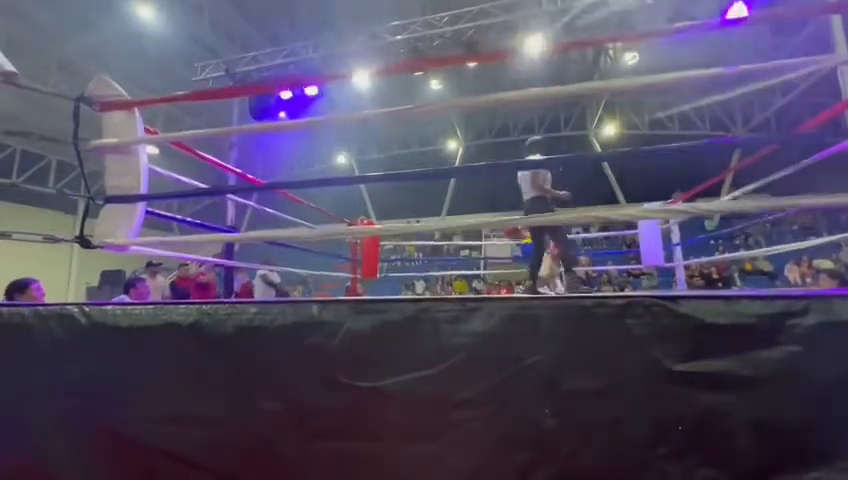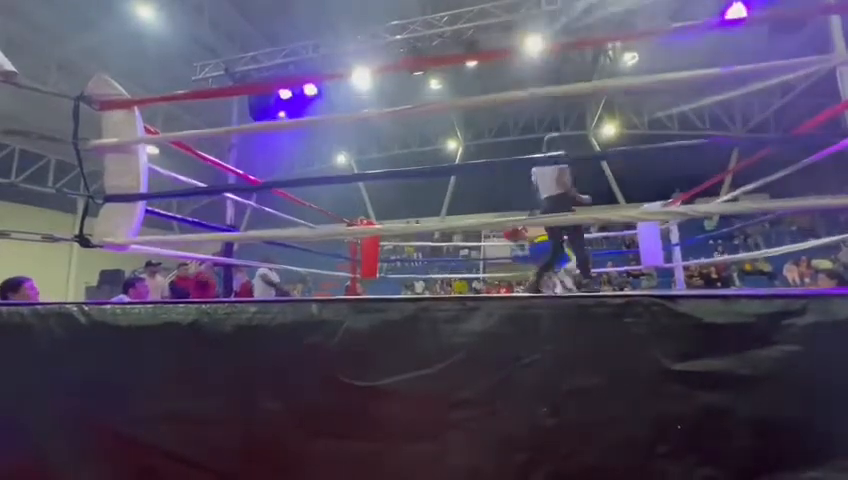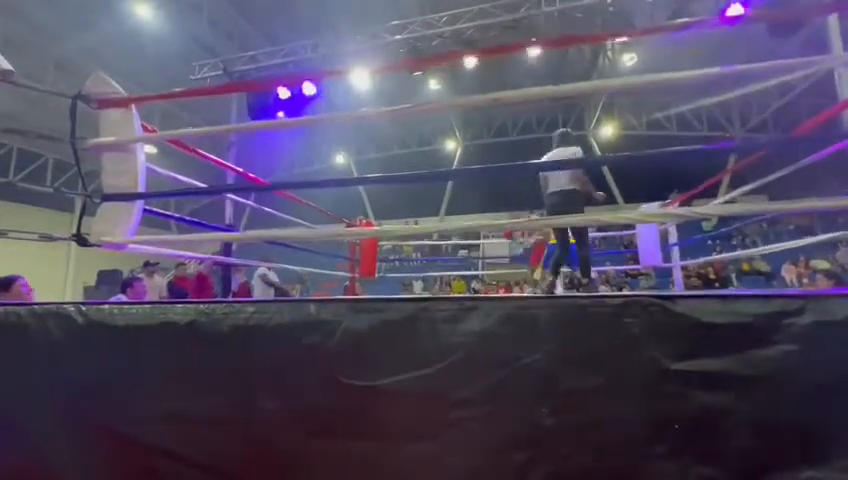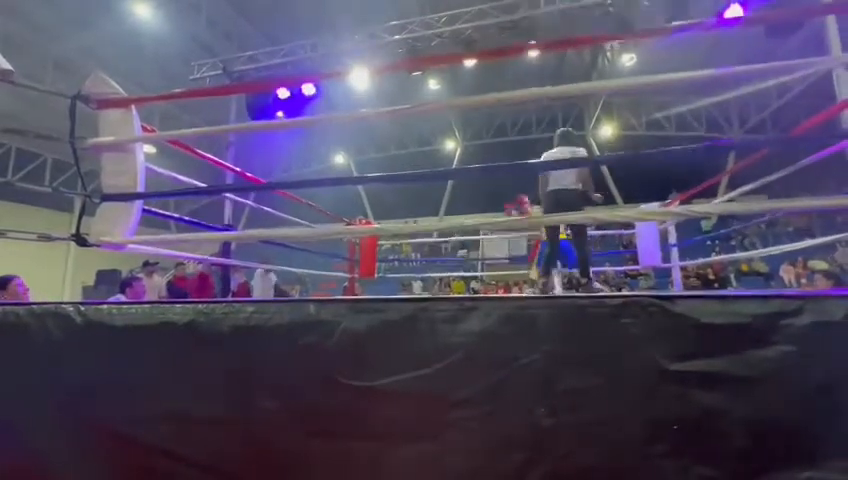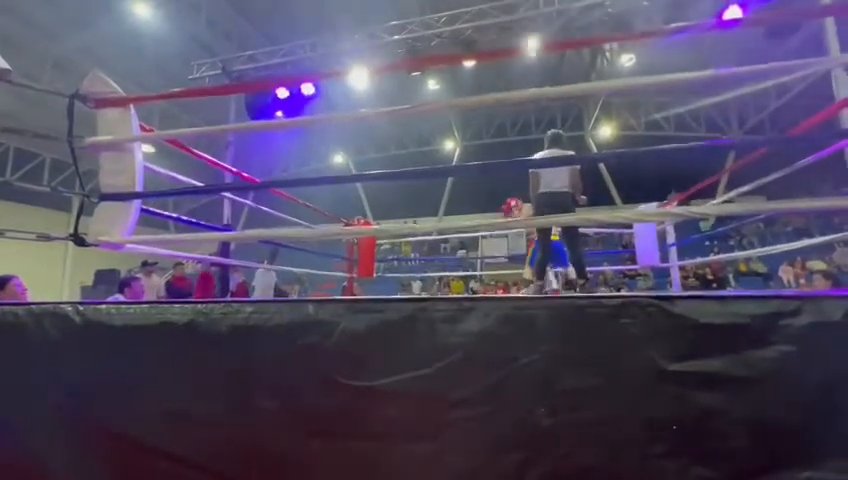
dt=0.2s
person 1, frame 1
right shoulder: (537, 159)
right elbow: (536, 184)
right wrist: (557, 194)
left hip: (529, 208)
right hip: (540, 206)
left knee: (538, 249)
right knee: (561, 241)
left ankle: (531, 286)
right ankle: (571, 280)
person 1, frame 2
left shoulder: (537, 167)
left elbow: (538, 191)
right elbow: (562, 181)
right wrist: (579, 197)
left hip: (547, 208)
right hip: (561, 204)
left knee: (556, 250)
right knee: (578, 245)
left ankle: (535, 282)
right ankle: (586, 282)
person 1, frame 3
left shoulder: (546, 157)
right shoulder: (576, 151)
left elbow: (544, 186)
right elbow: (578, 176)
right wrist: (594, 193)
left hip: (552, 202)
right hip: (571, 199)
left knee: (563, 246)
right knee: (582, 243)
left ankle: (551, 281)
right ankle: (586, 282)
person 1, frame 4
left shoulder: (547, 155)
right shoulder: (581, 152)
left elbow: (542, 185)
right elbow: (585, 177)
left wrist: (545, 205)
right wrist: (593, 195)
left hip: (552, 199)
right hip: (573, 198)
left knee: (552, 246)
right knee: (581, 243)
left ankle: (545, 283)
right ankle: (586, 283)
person 1, frame 5
left shoulder: (538, 157)
right shoulder: (571, 155)
left elbow: (533, 186)
right elbow: (575, 182)
left wrist: (535, 207)
right wrist: (579, 198)
left hip: (543, 201)
right hip: (564, 201)
left knee: (544, 247)
right knee: (574, 245)
left ankle: (538, 285)
right ankle: (583, 283)
